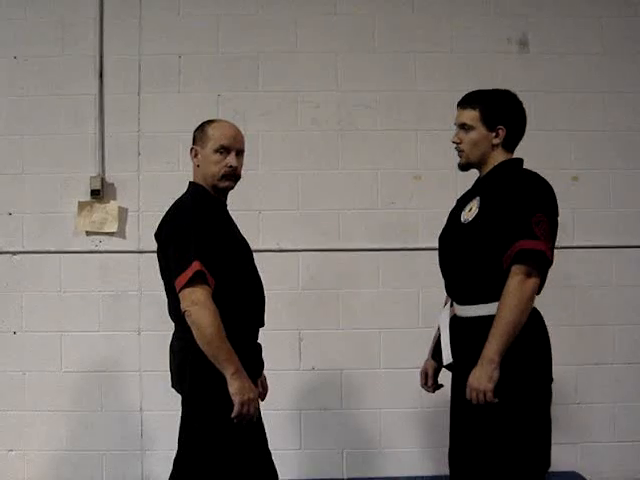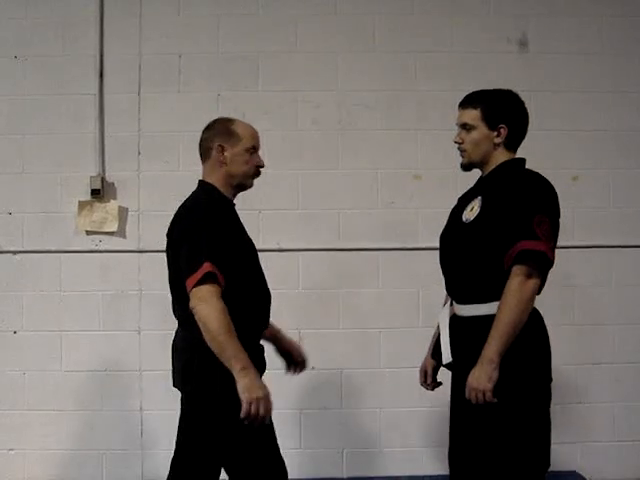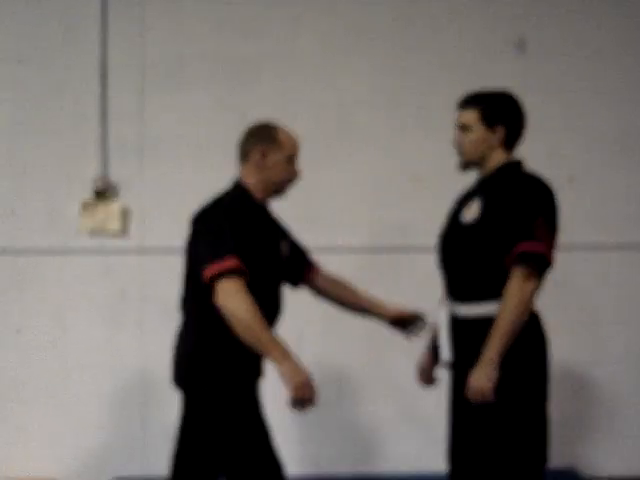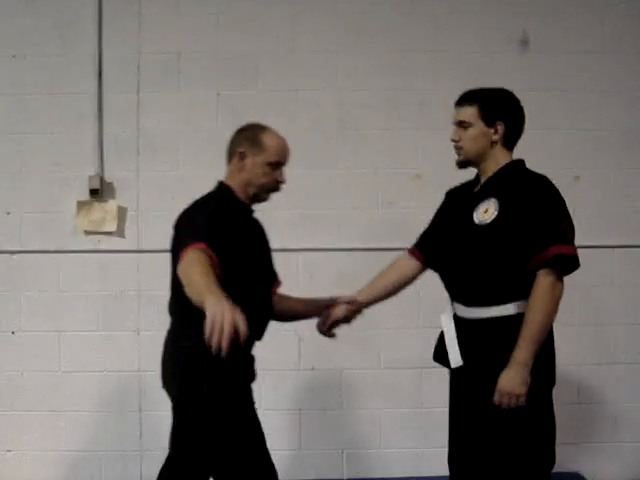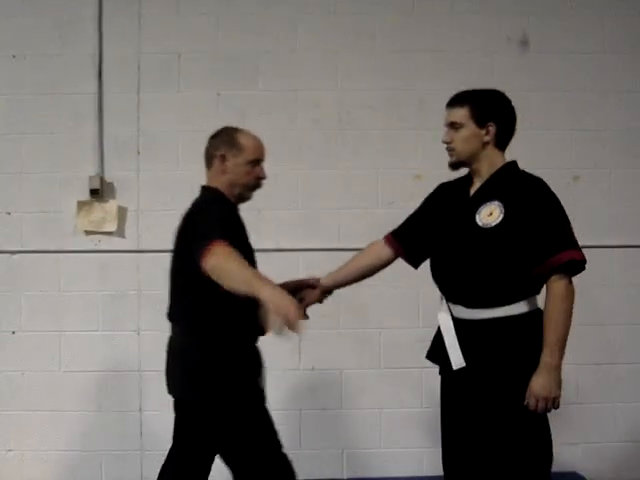
dt=0.5s
person 1, frame 1
left shoulder: (525, 189)
right shoulder: (475, 194)
left elbow: (524, 278)
left wrist: (490, 361)
right wrist: (438, 351)
left hip: (507, 352)
right hip: (472, 347)
person 1, frame 2
left shoulder: (527, 189)
right shoulder: (476, 194)
left elbow: (525, 278)
left wrist: (489, 361)
right wrist: (437, 348)
left hip: (506, 352)
right hip: (472, 346)
person 1, frame 3
left shoulder: (524, 192)
right shoulder: (471, 197)
left elbow: (523, 280)
left wrist: (490, 360)
right wrist: (433, 346)
left hip: (505, 349)
right hip: (471, 346)
person 1, frame 4
left shoulder: (532, 192)
right shoulder: (459, 198)
left elbow: (549, 279)
right elbow: (415, 259)
left wrist: (521, 364)
right wrist: (354, 305)
left hip: (510, 349)
right hip: (467, 350)
person 1, frame 5
left shoulder: (527, 194)
right shoulder: (446, 197)
left elbow: (559, 280)
right elbow: (389, 247)
left wrist: (549, 367)
right wrist: (323, 286)
left hip: (511, 348)
right hip: (460, 349)
person 2, frame 1
left shoulder: (214, 214)
right shoulder: (188, 217)
right elbow: (195, 304)
left wrist: (248, 366)
right wrist: (235, 374)
left hip: (215, 368)
right hip: (214, 370)
person 2, frame 2
left shoulder: (218, 213)
right shoulder: (201, 216)
right elbow: (205, 302)
left wrist: (278, 340)
right wrist: (245, 372)
left hip: (211, 365)
right hip: (215, 369)
person 2, frame 3
left shoulder: (265, 224)
right shoulder: (223, 216)
left elbow: (318, 278)
right elbow: (229, 297)
left wrist: (385, 312)
right wrist: (287, 363)
left hip: (220, 363)
right hip: (215, 364)
person 2, frame 4
left shoulder: (249, 226)
right shoulder: (208, 215)
left elbow: (267, 301)
right elbow: (193, 263)
left wrist: (325, 307)
right wrist: (217, 301)
left hip: (215, 366)
right hip: (203, 365)
person 2, frame 5
left shoulder: (210, 213)
right shoulder: (212, 214)
left elbow: (221, 296)
right elbow: (217, 259)
left wrist: (294, 287)
right wrist: (270, 291)
left hip: (195, 360)
right hip: (216, 365)
